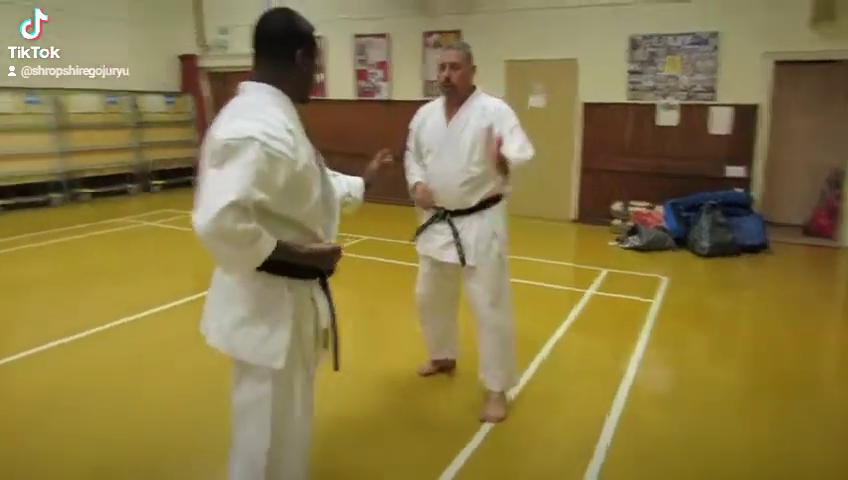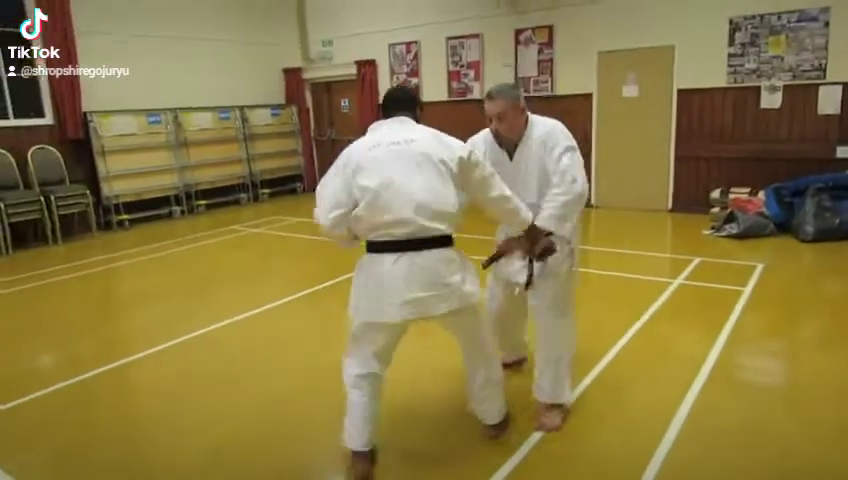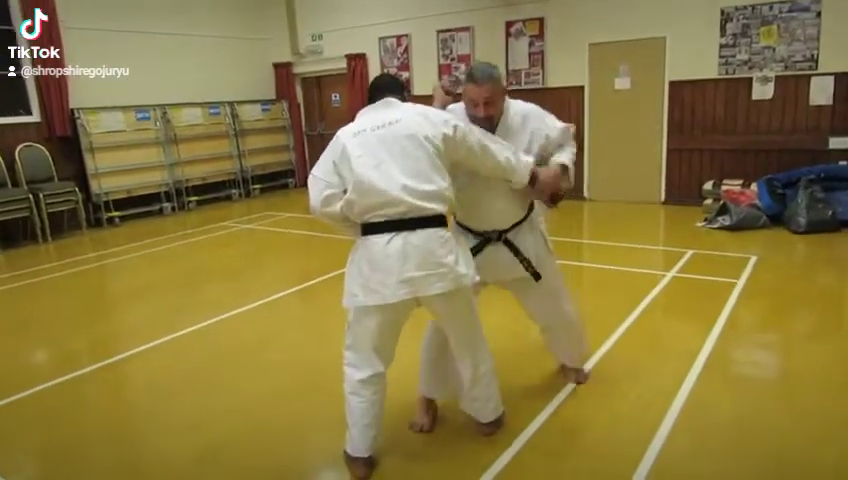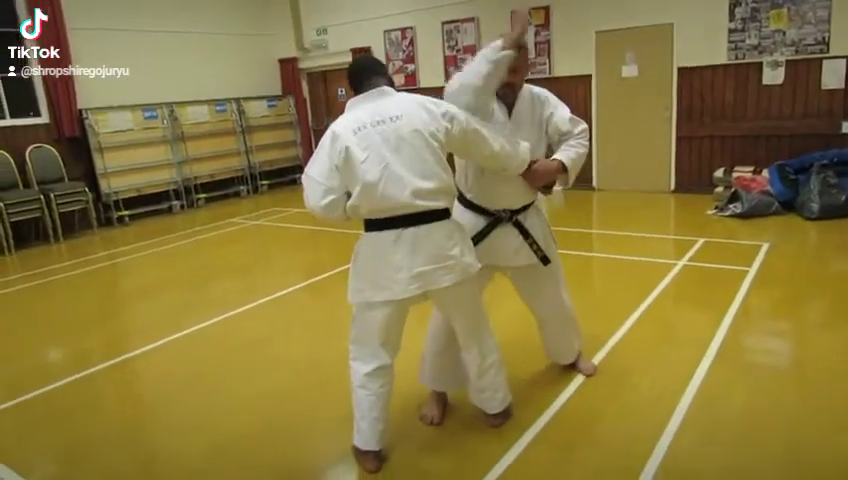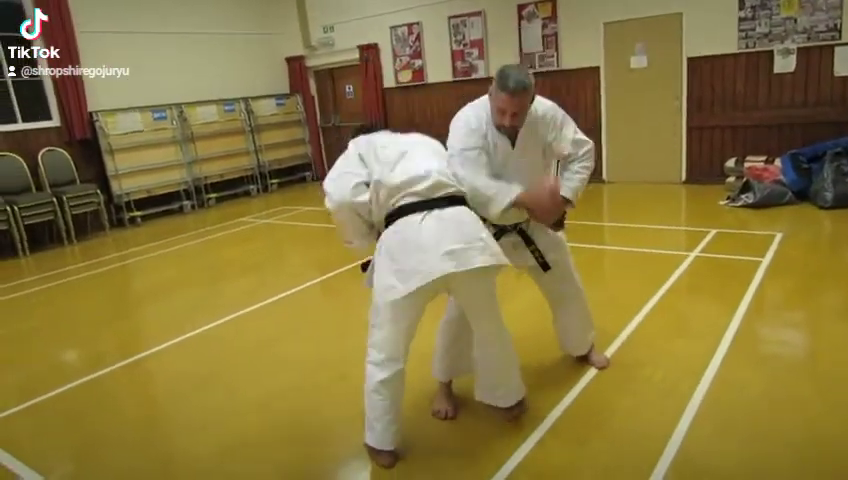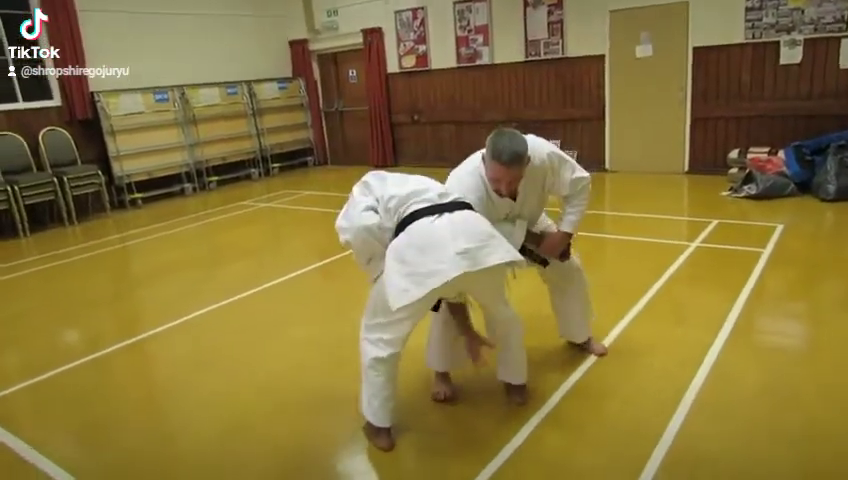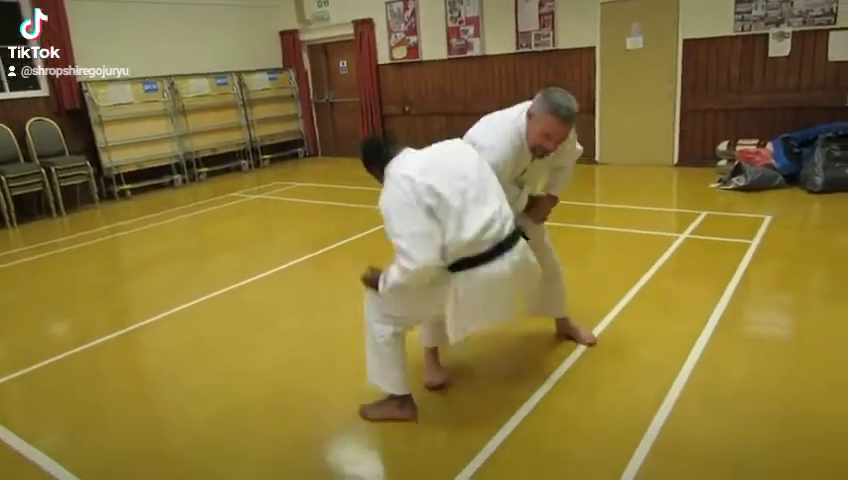
dt=0.7s
person 1, frame 1
left shoulder: (265, 116)
right shoulder: (259, 128)
left elbow: (311, 186)
right elbow: (219, 223)
left wrist: (362, 181)
right wrist: (299, 257)
left hip: (272, 293)
right hip: (272, 300)
left knee: (280, 419)
right knee: (270, 440)
person 1, frame 2
left shoulder: (356, 151)
right shoulder: (446, 144)
left elbow: (329, 217)
right elbow: (496, 195)
right wrist: (532, 234)
left hip: (382, 272)
right hip: (440, 265)
left knee: (363, 360)
right knee: (477, 346)
right ankle: (494, 416)
person 1, frame 3
left shoulder: (345, 136)
right shoulder: (431, 119)
left elbow: (322, 201)
right elbow: (493, 153)
right wrist: (537, 177)
left hip: (377, 254)
right hip: (433, 245)
left knee: (364, 358)
right knee: (467, 338)
right ankle: (488, 414)
person 1, frame 4
left shoulder: (340, 130)
right shoulder: (429, 108)
left elbow: (321, 201)
right elbow: (488, 144)
right wrist: (528, 168)
left hip: (384, 252)
right hip: (440, 239)
left knee: (371, 353)
right knee: (473, 330)
left ankle: (369, 446)
right ankle: (495, 406)
person 1, frame 5
left shoulder: (359, 148)
right shoulder: (424, 142)
left elbow: (344, 198)
left wrist: (366, 237)
left hip: (403, 241)
right hip: (462, 227)
left knee: (386, 349)
right knee: (488, 323)
left ankle: (381, 444)
right ankle: (510, 400)
person 1, frame 6
left shoulder: (367, 186)
left elbow: (358, 229)
left wrist: (382, 270)
right wrist: (465, 328)
left hip: (422, 246)
right hip: (474, 232)
left knee: (378, 336)
right knee: (496, 309)
left ankle: (379, 427)
person 1, frame 7
left shoulder: (400, 185)
right shoulder: (456, 148)
left elbow: (420, 264)
left wrist: (383, 282)
left hip: (475, 278)
right hip: (514, 258)
left knee: (380, 307)
left ankle: (400, 400)
person 2, frame 1
left shoulder: (494, 111)
right shoulder: (425, 114)
left elbow: (523, 153)
right elbow: (413, 157)
left wrist: (502, 161)
right wrist: (417, 185)
left hip: (480, 222)
right hip: (437, 221)
left knee: (490, 306)
right knee: (431, 296)
left ankle: (497, 388)
right ankle: (443, 356)
person 2, frame 2
left shoulder: (551, 135)
right shoulder: (480, 144)
left elbow: (572, 189)
left wrist: (539, 231)
left hip: (551, 238)
right hip: (509, 239)
left knee: (551, 318)
right knee: (500, 307)
left ankle: (552, 401)
right ankle: (513, 354)
person 2, frame 3
left shoulder: (529, 117)
right shoulder: (450, 121)
left elbow: (564, 140)
left wrist: (559, 169)
left hip: (521, 235)
right hip: (467, 239)
left knee: (553, 305)
right knee: (447, 317)
left ankle: (570, 360)
right ankle: (428, 398)
person 2, frame 4
left shoulder: (541, 101)
right shoulder: (468, 95)
left elbow: (578, 135)
right elbow: (460, 92)
left wrist: (559, 166)
right wrist: (506, 43)
left hip: (525, 222)
right hip: (473, 222)
left knee: (550, 296)
right knee: (452, 309)
left ankle: (569, 353)
right ankle: (438, 390)
person 2, frame 5
left shoulder: (548, 114)
right shoulder: (468, 121)
left elbow: (582, 154)
right elbow: (470, 183)
left wrist: (562, 199)
right wrist: (524, 197)
left hip: (533, 222)
left knee: (565, 284)
right knee: (463, 302)
left ankle: (583, 347)
right ankle: (445, 385)
person 2, frame 6
left shoulder: (542, 154)
right shoulder: (463, 189)
left elbow: (579, 185)
left wrist: (564, 233)
left hip: (525, 223)
left knee: (568, 269)
left ankle: (578, 335)
right ankle: (441, 373)
person 2, frame 7
left shoulder: (556, 130)
right shoulder: (496, 141)
left elbow: (566, 160)
left wrist: (550, 198)
right wrist: (529, 202)
left hip: (516, 199)
left knee: (541, 252)
left ankle: (563, 323)
right ankle: (431, 355)
